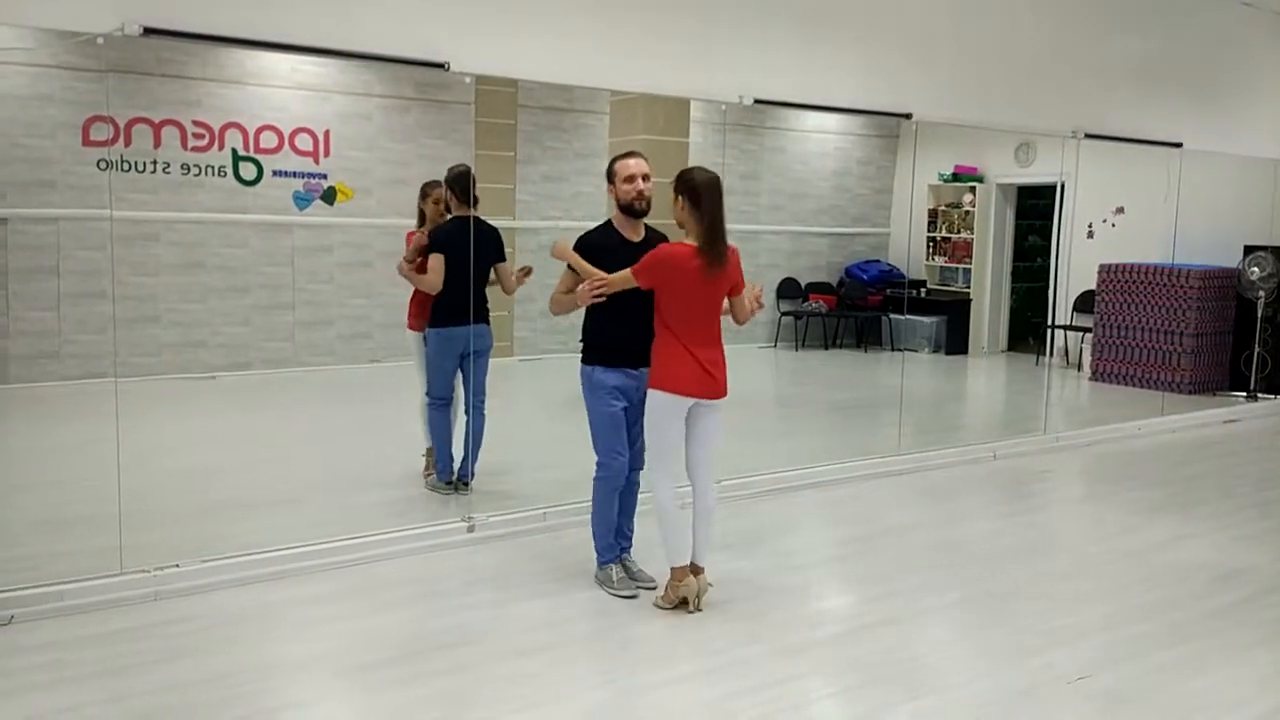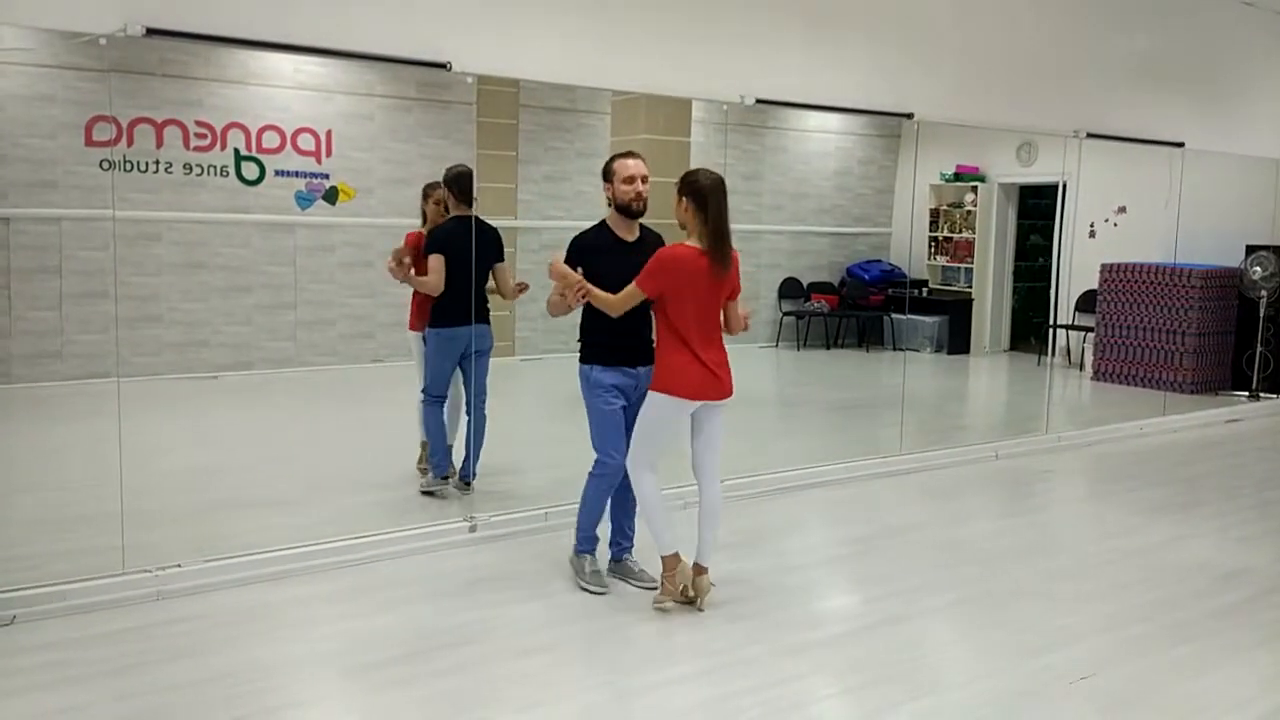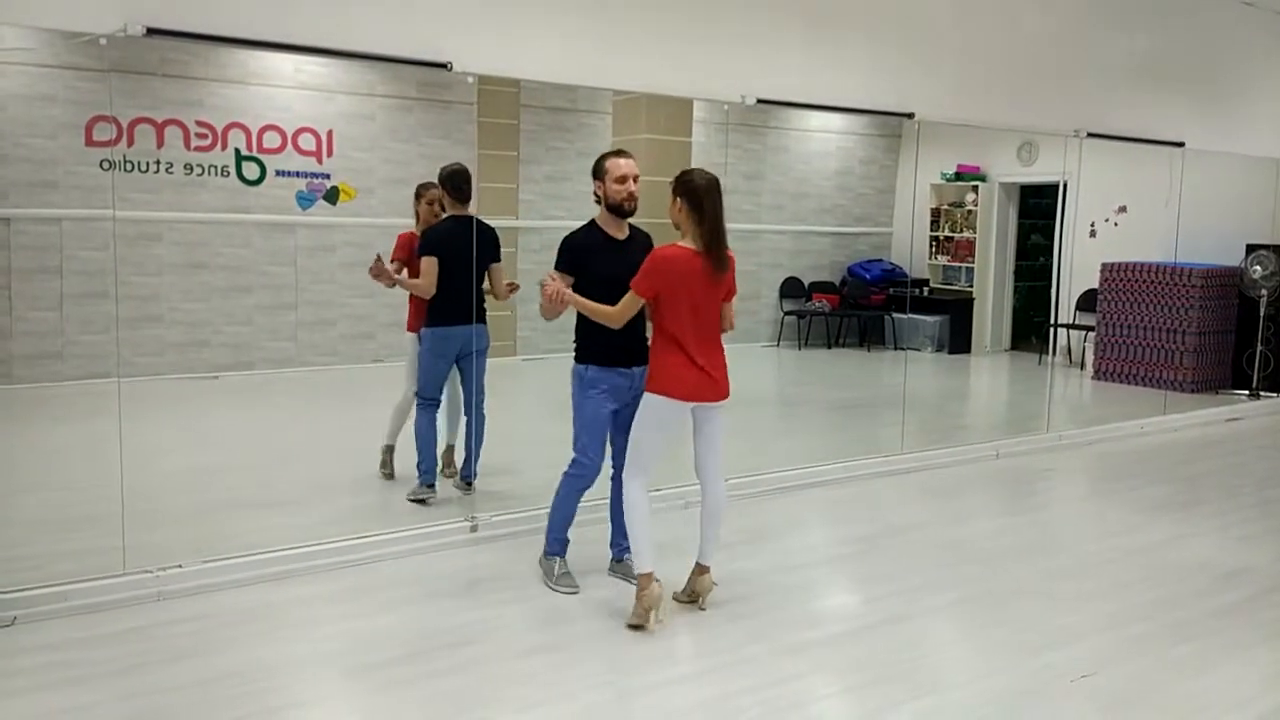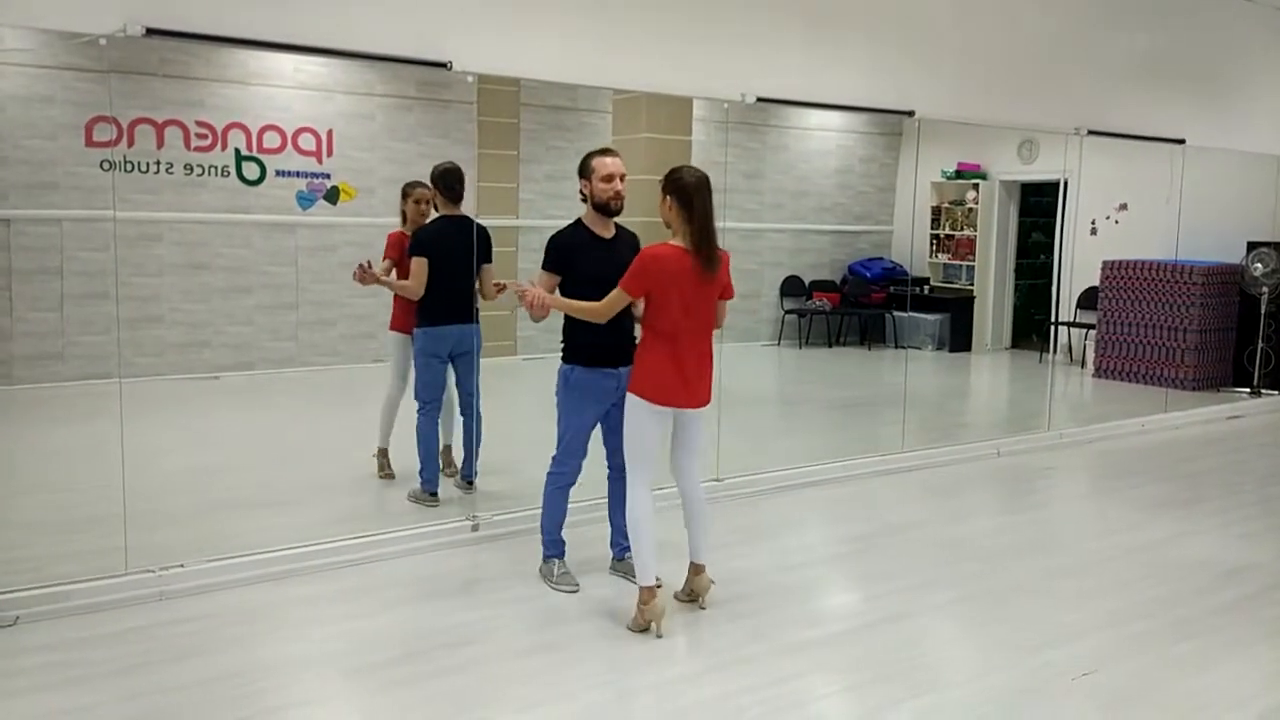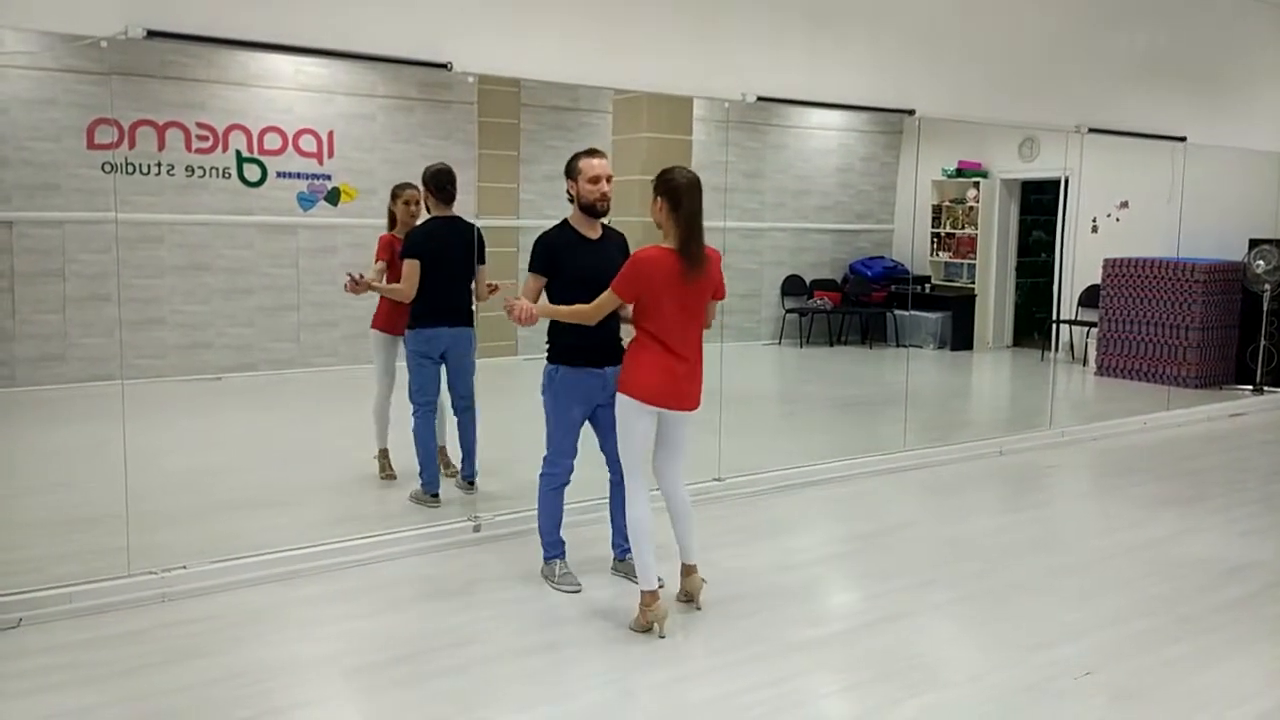
dt=0.2s
person 1, frame 1
left shoulder: (667, 256)
right shoulder: (729, 257)
left elbow: (608, 284)
right elbow: (741, 318)
left wrist: (568, 255)
right wrist: (752, 299)
left hip: (671, 382)
right hip: (711, 381)
left knee: (661, 477)
right knee: (702, 476)
left ankle: (680, 574)
right ankle: (697, 572)
person 1, frame 2
left shoulder: (669, 258)
right shoulder: (729, 260)
left elbow: (615, 307)
right elbow: (733, 325)
left wrist: (571, 279)
right wrist: (740, 321)
left hip: (676, 383)
right hip: (716, 382)
left knee: (639, 466)
right knee: (708, 476)
left ankle: (671, 563)
right ankle: (699, 574)
person 1, frame 3
left shoulder: (663, 258)
right shoulder: (725, 260)
left elbow: (617, 318)
left wrist: (567, 296)
left hip: (669, 385)
right hip: (713, 384)
left knee: (634, 477)
right knee: (711, 476)
left ankle: (646, 583)
right ankle: (702, 573)
person 1, frame 4
left shoulder: (654, 258)
right shoulder: (719, 259)
left elbow: (602, 313)
left wrist: (547, 299)
left hip: (652, 386)
right hip: (697, 386)
left knee: (638, 485)
right knee: (688, 475)
left ankle: (649, 595)
right ankle: (698, 572)
person 1, frame 5
left shoulder: (645, 261)
right shoulder: (711, 260)
left elbow: (592, 315)
left wrist: (537, 308)
left hip: (642, 385)
right hip: (685, 387)
left knee: (636, 488)
right knee: (670, 476)
left ankle: (650, 598)
right ankle: (690, 571)
person 2, frame 1
left shoulder: (660, 243)
right shoulder: (593, 243)
right elbow: (555, 304)
right wrist: (580, 298)
left hip: (647, 371)
right hip: (604, 372)
left knee: (633, 468)
right knee: (612, 466)
left ankle: (623, 553)
right ankle: (606, 561)
person 2, frame 2
left shoulder: (655, 243)
right shoulder: (587, 244)
right elbow: (553, 306)
right wrist: (570, 300)
left hip: (645, 370)
right hip: (602, 371)
left knee: (633, 466)
right knee: (611, 462)
left ankle: (621, 554)
right ankle: (584, 551)
person 2, frame 3
left shoulder: (644, 243)
right shoulder: (579, 243)
right elbow: (548, 311)
right wrist: (554, 301)
left hip: (639, 371)
right hip: (596, 373)
left knee: (629, 468)
right knee: (587, 465)
left ankle: (621, 555)
right ankle: (553, 553)
person 2, frame 4
left shoulder: (630, 242)
right shoulder: (565, 242)
right elbow: (538, 312)
right wrist: (536, 303)
left hip: (627, 372)
right hip: (583, 374)
left knee: (624, 467)
right knee: (567, 466)
left ankle: (622, 554)
right ankle: (552, 557)
person 2, frame 5
left shoulder: (617, 242)
right shoulder: (552, 243)
right elbow: (527, 306)
right wrist: (524, 314)
left hip: (615, 372)
right hip: (568, 374)
left knee: (624, 466)
right knee: (558, 469)
left ankle: (624, 554)
right ankle: (553, 558)
person 3, frame 1
left shoulder: (440, 234)
right shoulder: (491, 234)
left elbow: (434, 284)
right elbow: (508, 288)
left wrist: (407, 273)
right wrist: (519, 278)
left hip: (444, 330)
right hip: (479, 329)
left knee: (439, 402)
right knee: (475, 404)
left ankle: (444, 475)
right ankle: (465, 476)
person 3, frame 2
left shoulder: (439, 234)
right shoulder: (491, 234)
left elbow: (435, 286)
right elbow: (504, 290)
left wrist: (406, 277)
right wrist: (516, 291)
left hip: (445, 330)
right hip: (480, 329)
left knee: (434, 400)
right knee: (475, 404)
left ankle: (440, 471)
right ankle: (466, 476)
person 3, frame 3
left shoulder: (434, 234)
right shoulder: (488, 234)
left elbow: (427, 288)
right elbow: (498, 290)
left wrist: (394, 278)
right wrist: (507, 290)
left hip: (440, 331)
right hip: (476, 330)
left knee: (428, 403)
right knee: (474, 405)
left ankle: (427, 481)
right ankle: (467, 476)
person 3, frame 4
left shoulder: (425, 234)
right shoulder: (480, 233)
left elbow: (415, 290)
right elbow: (487, 292)
left wrist: (380, 280)
right wrist: (497, 289)
left hip: (432, 331)
right hip: (468, 329)
left knee: (429, 409)
right knee: (470, 404)
left ankle: (428, 487)
right ankle: (468, 475)
person 3, frame 5
left shoulder: (417, 236)
right shoulder: (473, 234)
left elbow: (407, 292)
right elbow: (480, 293)
left wrist: (372, 286)
right wrist: (490, 290)
left hip: (424, 333)
right hip: (461, 331)
left knee: (424, 409)
right knee: (465, 405)
left ankle: (430, 488)
right ankle: (469, 476)
person 4, frame 1
right shoulder: (416, 237)
right elbow: (408, 264)
right wrist: (415, 246)
right hip: (422, 321)
left knee: (452, 388)
right knee: (429, 389)
right ankle: (430, 452)
person 4, frame 2
right shoulder: (415, 239)
right wrist: (396, 263)
right hip: (423, 322)
left knee: (455, 388)
right knee: (427, 387)
left ankle: (446, 450)
right ankle: (425, 446)
person 4, frame 3
right shoulder: (407, 240)
right elbow: (392, 277)
right hip: (420, 323)
left knee: (454, 388)
right knee: (413, 390)
left ankle: (449, 450)
right ankle: (388, 448)
person 4, frame 4
right shoulder: (397, 238)
right elbow: (384, 272)
right hip: (404, 323)
left knee: (444, 388)
right knee: (396, 388)
left ankle: (447, 450)
right ankle: (382, 452)
person 4, frame 5
right shoulder: (387, 241)
right elbow: (378, 272)
right hip: (387, 323)
right knee: (384, 389)
left ankle: (441, 450)
right ankle: (382, 452)
